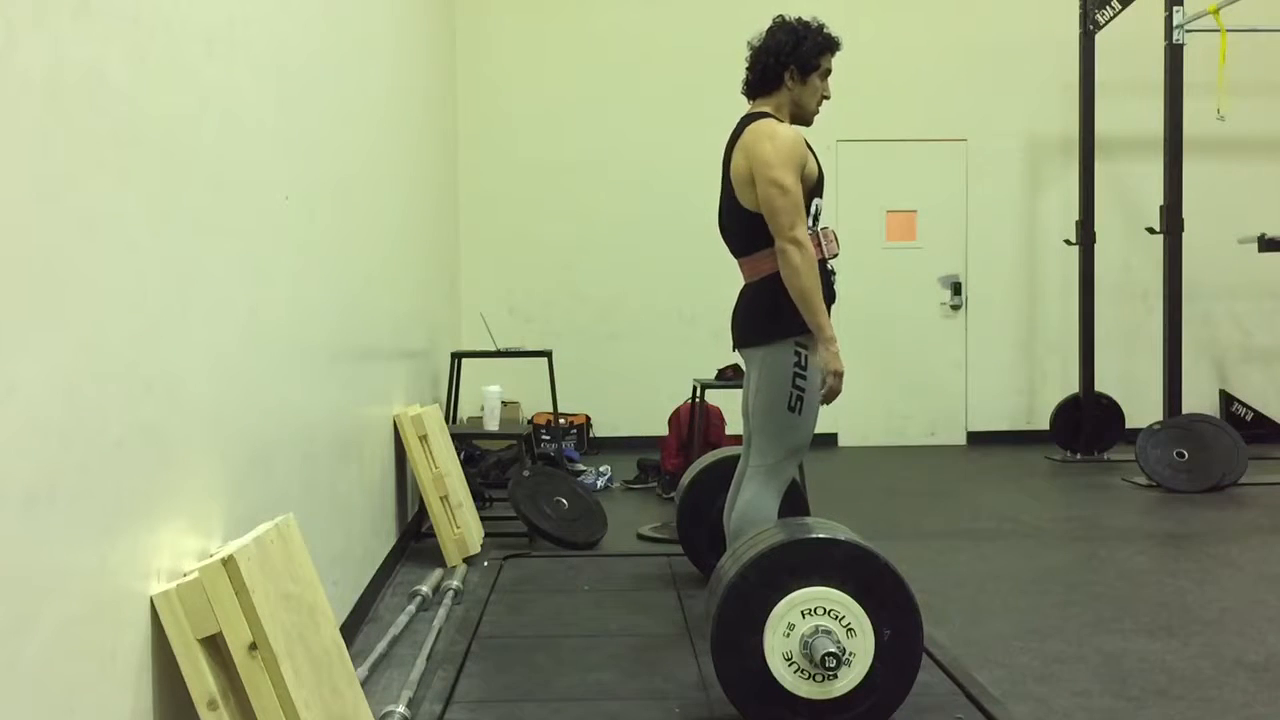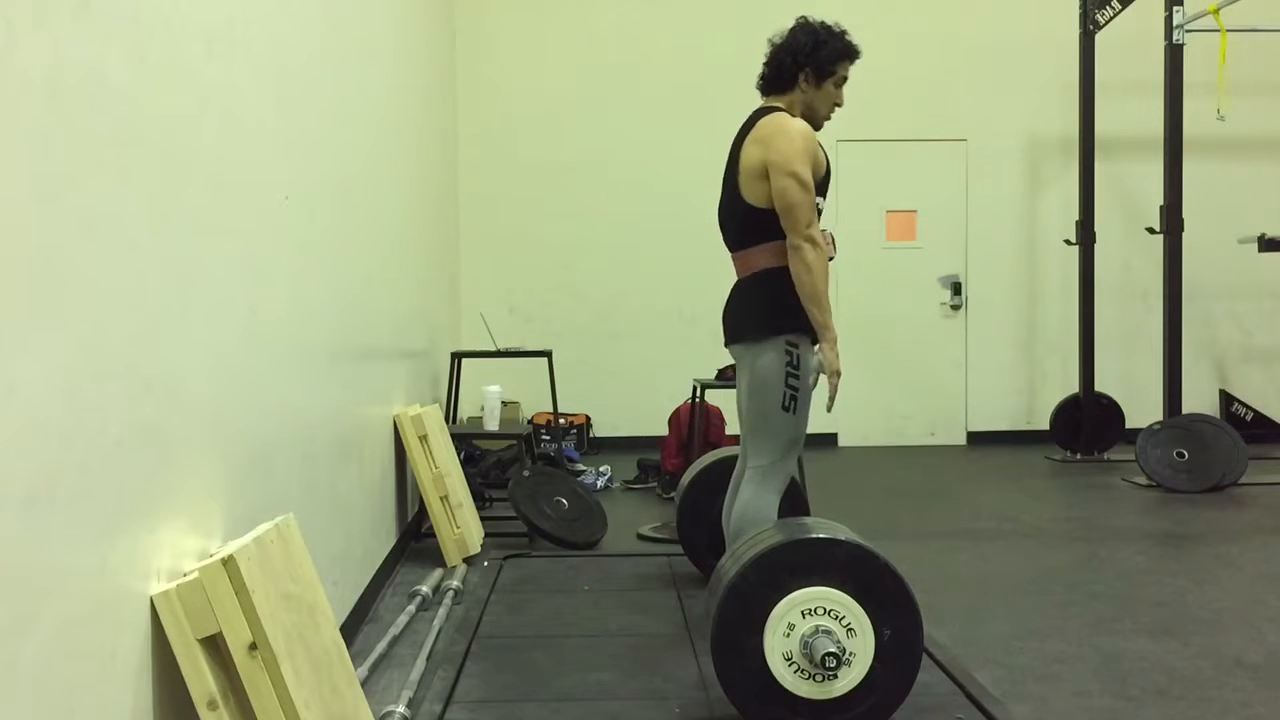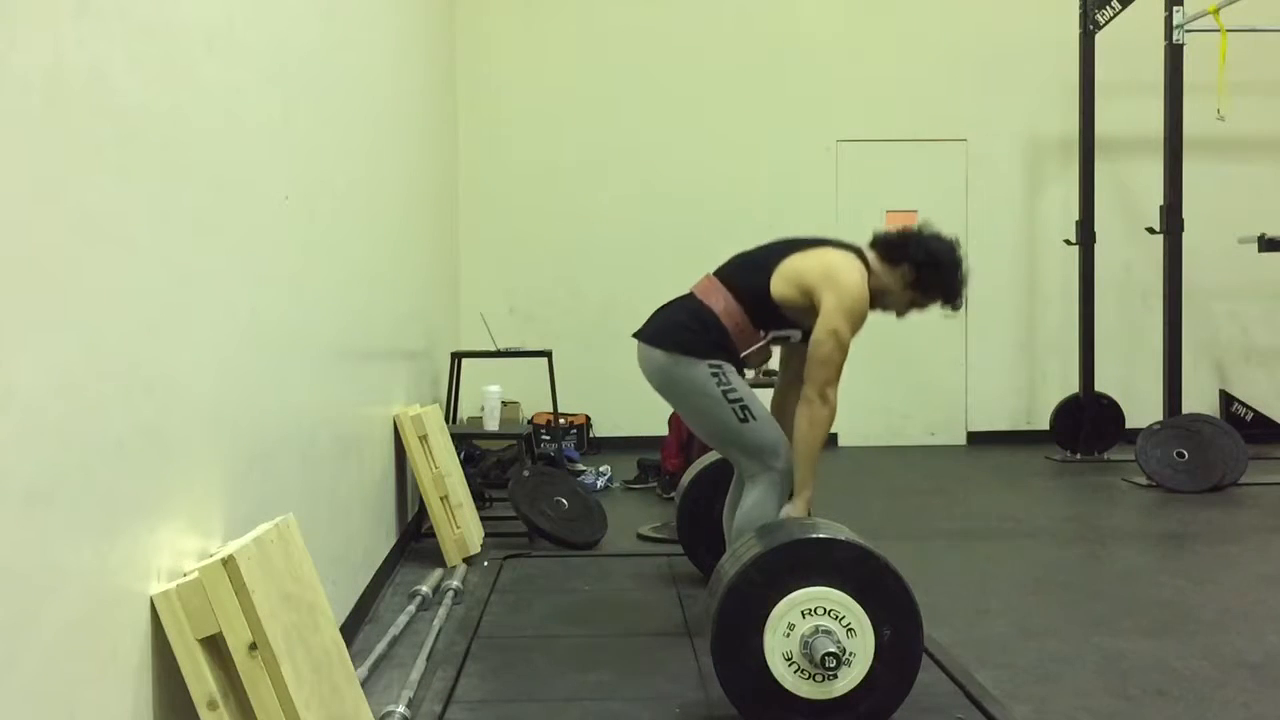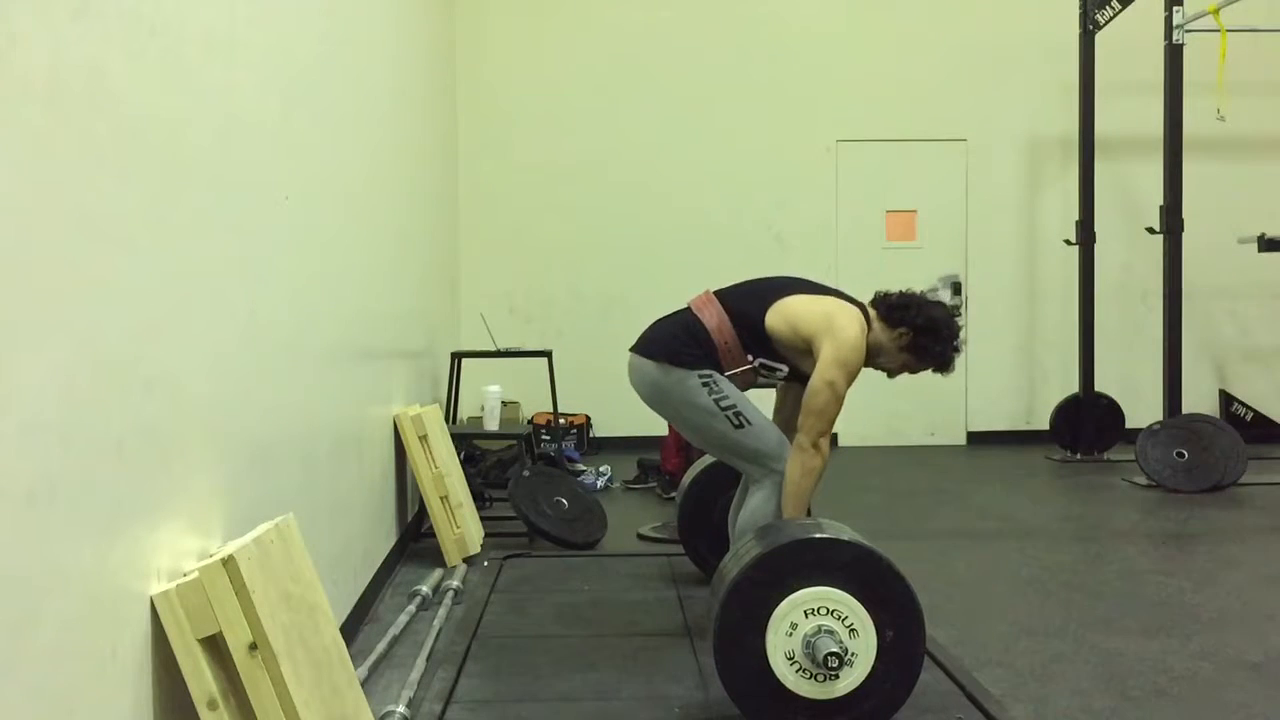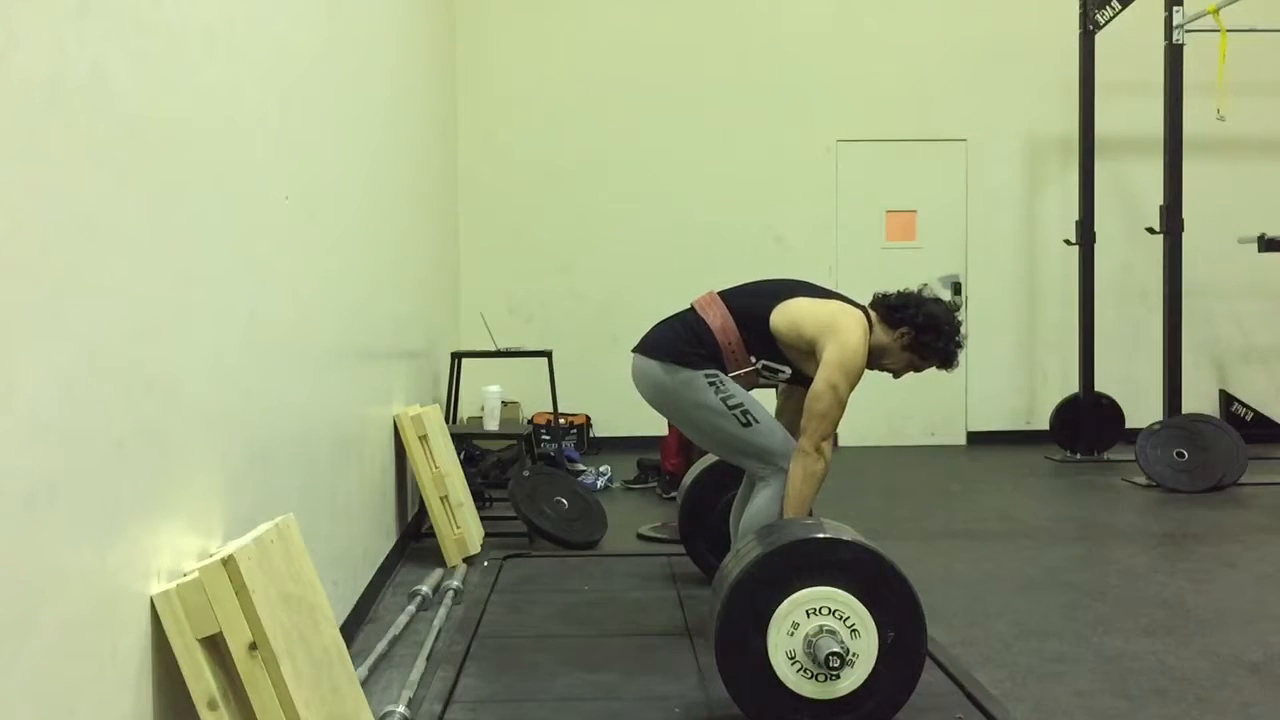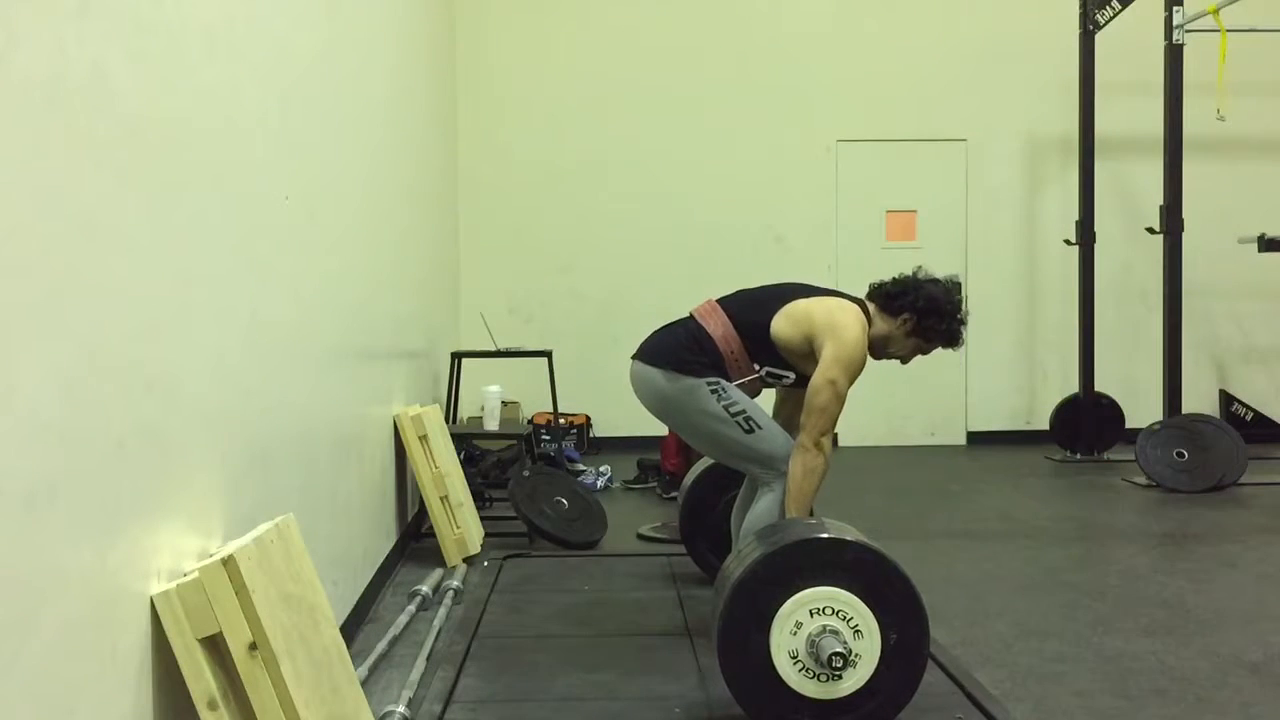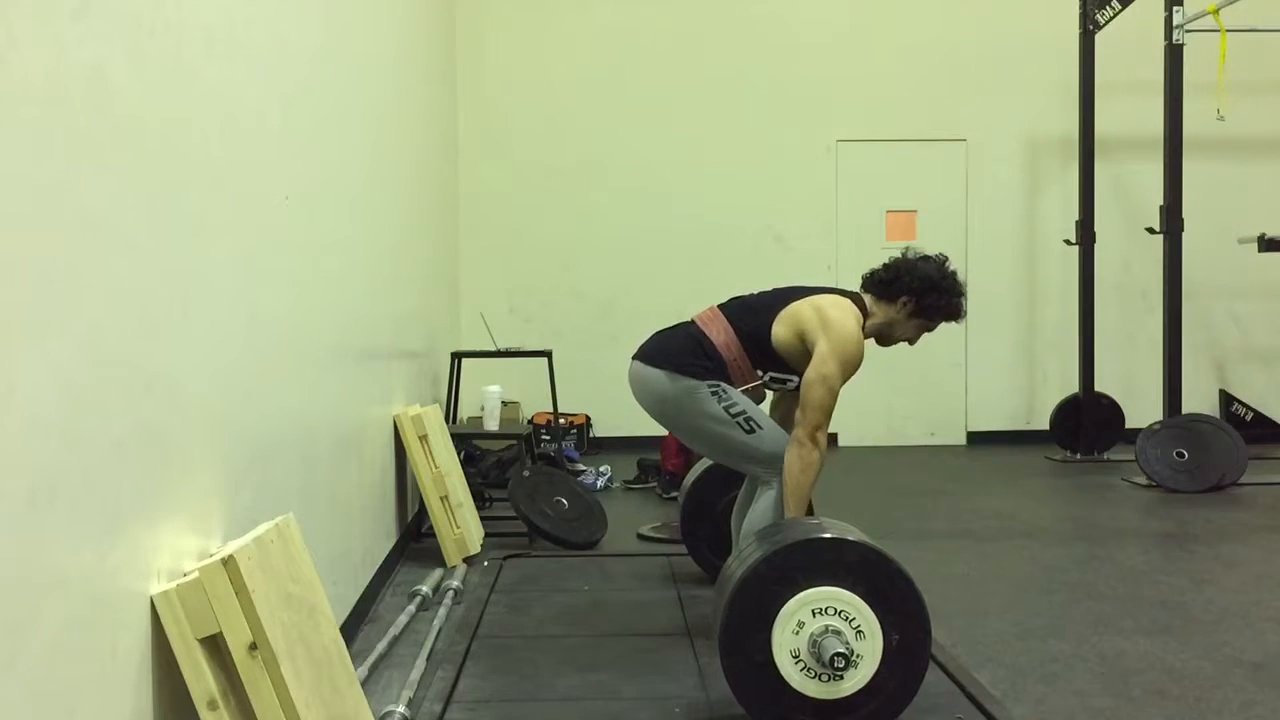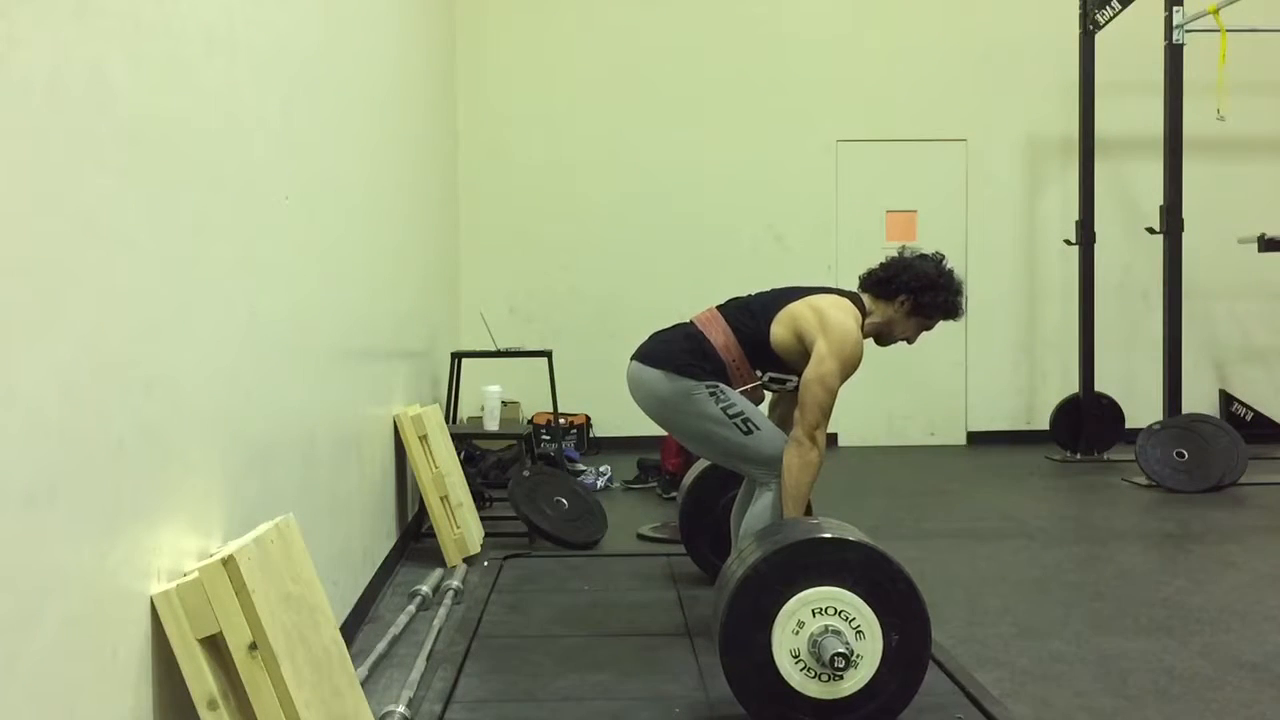
dt=0.4s
person 1, frame 1
left shoulder: (752, 136)
right shoulder: (776, 139)
right elbow: (793, 246)
right wrist: (827, 340)
left hip: (767, 318)
right hip: (786, 323)
left knee: (758, 468)
right knee: (772, 472)
person 1, frame 2
left shoulder: (759, 132)
right shoulder: (789, 133)
right elbow: (803, 243)
left wrist: (813, 334)
right wrist: (828, 339)
left hip: (756, 315)
right hip: (775, 321)
left knee: (757, 464)
right knee: (770, 468)
person 1, frame 3
left shoulder: (836, 267)
right shoulder: (850, 285)
left elbow: (794, 385)
right elbow: (819, 396)
left wrist: (790, 464)
right wrist: (800, 498)
left hip: (673, 341)
right hip: (683, 348)
left knee: (762, 463)
right knee: (770, 467)
person 1, frame 4
left shoulder: (834, 320)
right shoulder: (847, 339)
left elbow: (791, 430)
right elbow: (811, 444)
left hip: (666, 356)
right hip: (675, 363)
left knee: (766, 465)
right knee: (774, 467)
person 1, frame 5
left shoulder: (835, 324)
right shoulder: (850, 342)
left elbow: (792, 437)
right elbow: (813, 448)
left hip: (666, 357)
right hip: (677, 364)
left knee: (770, 463)
right knee: (779, 466)
person 1, frame 6
left shoulder: (836, 319)
right shoulder: (848, 336)
left elbow: (791, 426)
right elbow: (813, 443)
left hip: (663, 363)
right hip: (677, 372)
left knee: (771, 465)
right knee: (781, 469)
person 1, frame 7
left shoulder: (834, 313)
right shoulder: (844, 332)
left elbow: (786, 417)
right elbow: (808, 437)
left hip: (661, 365)
right hip: (677, 375)
left knee: (772, 465)
right knee: (779, 470)
person 1, frame 8
left shoulder: (833, 315)
right shoulder: (843, 333)
left elbow: (785, 415)
right elbow: (807, 437)
left hip: (661, 366)
right hip: (675, 377)
left knee: (771, 466)
right knee: (780, 471)
